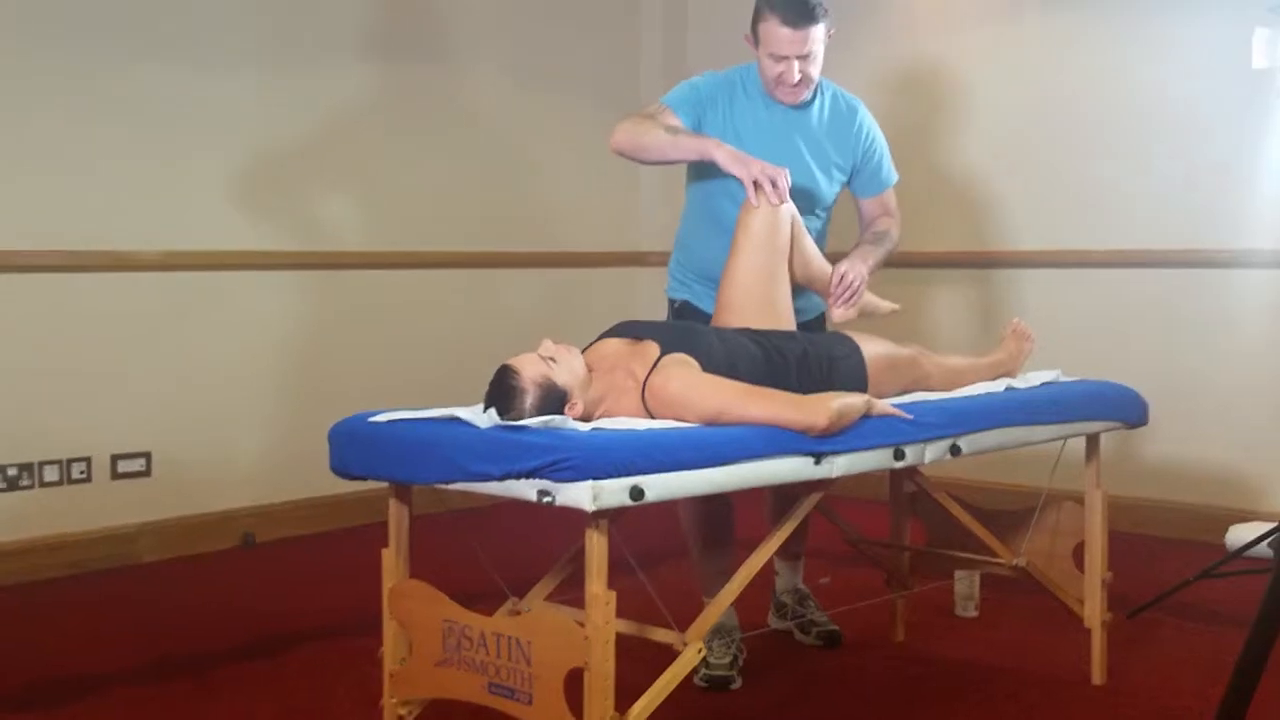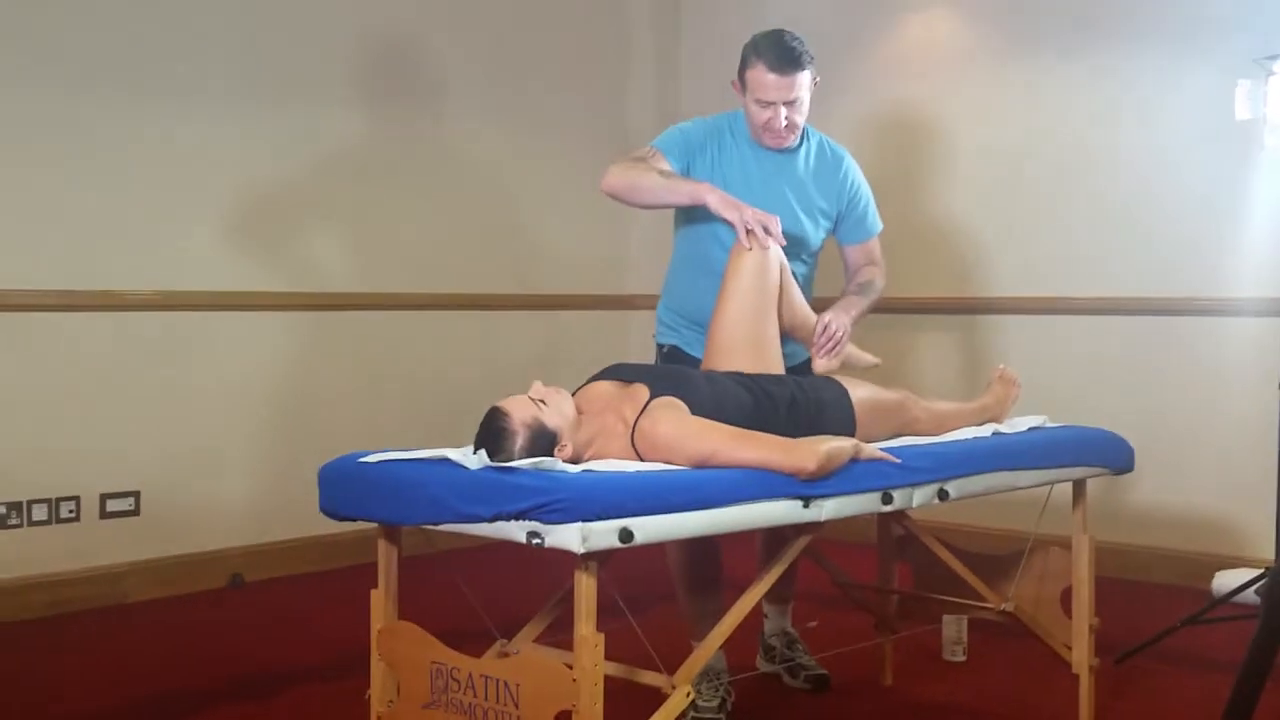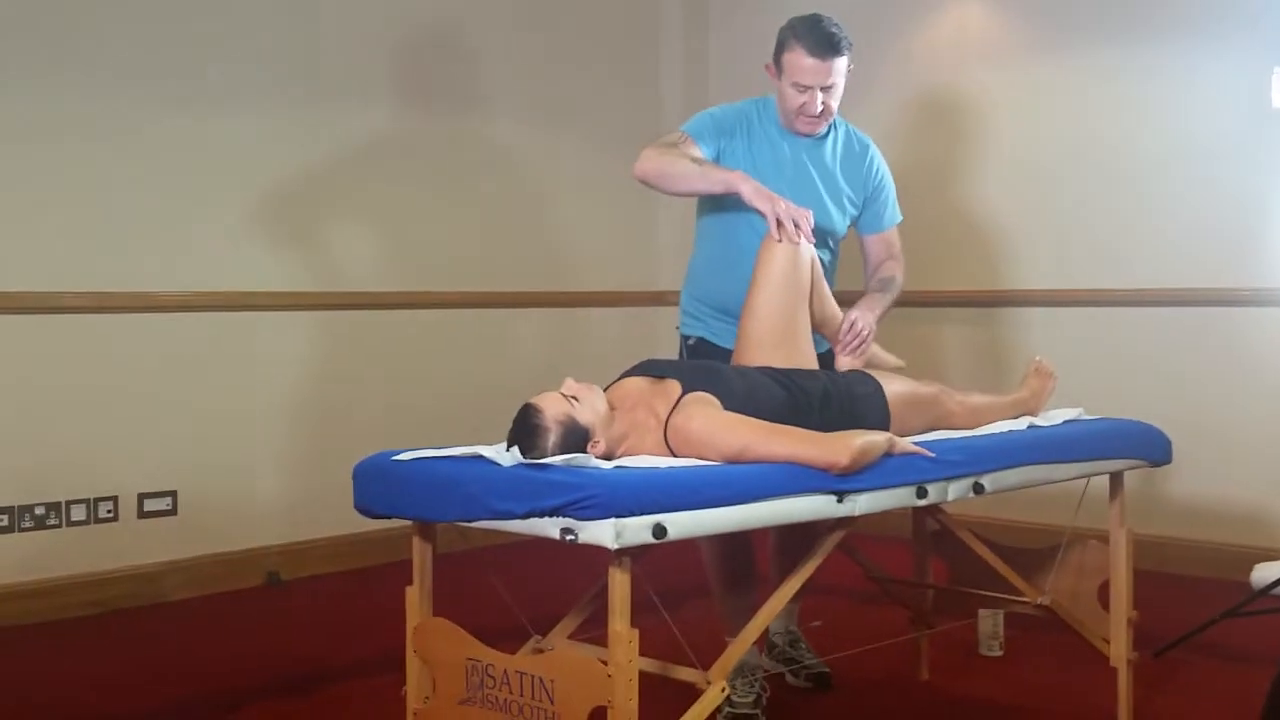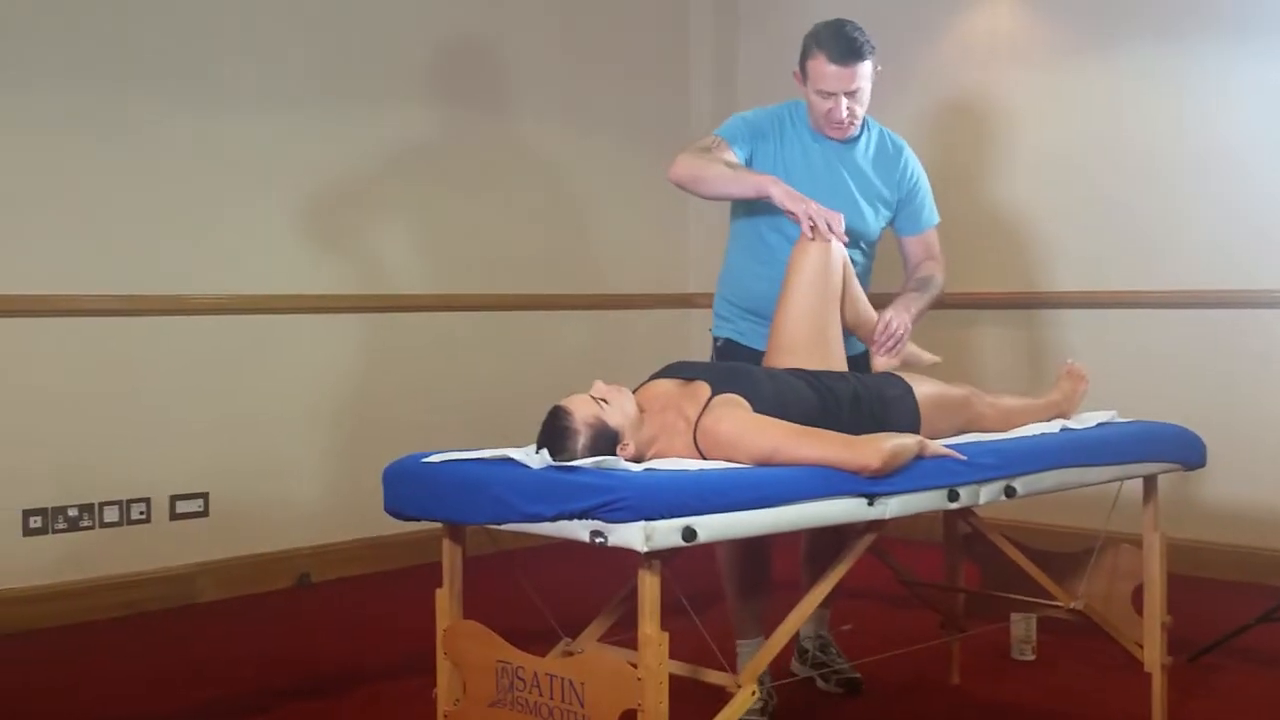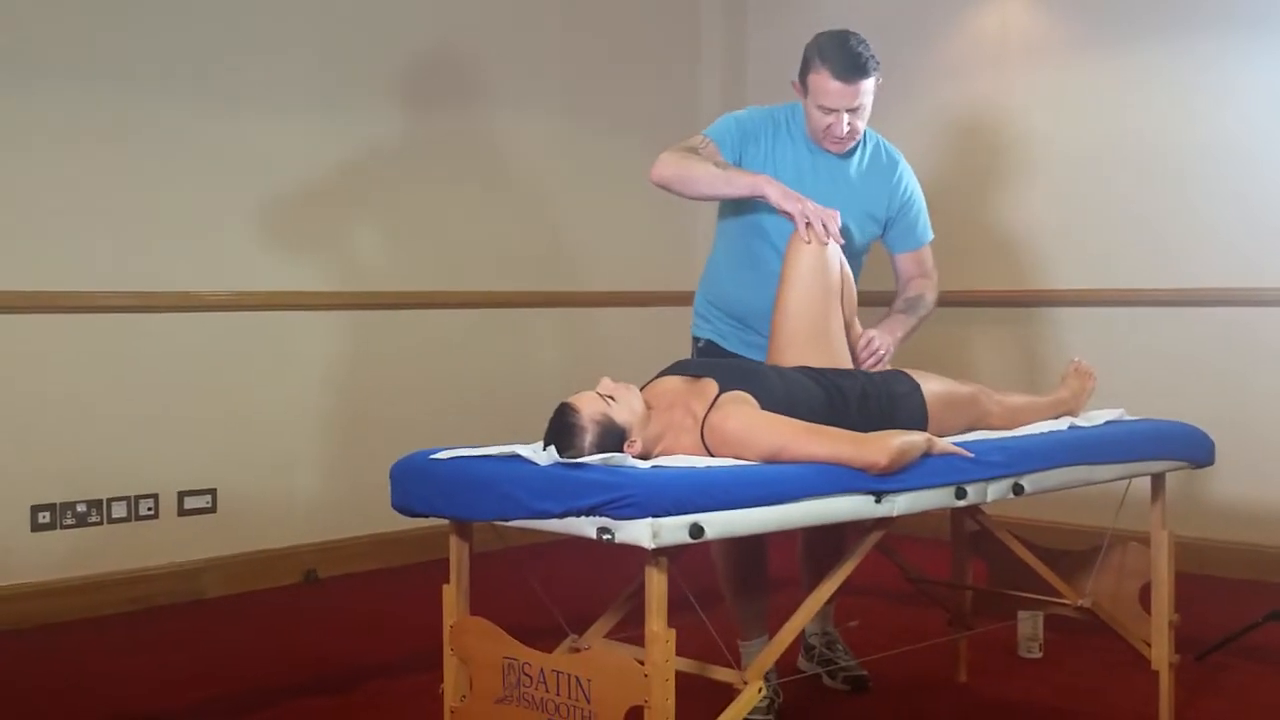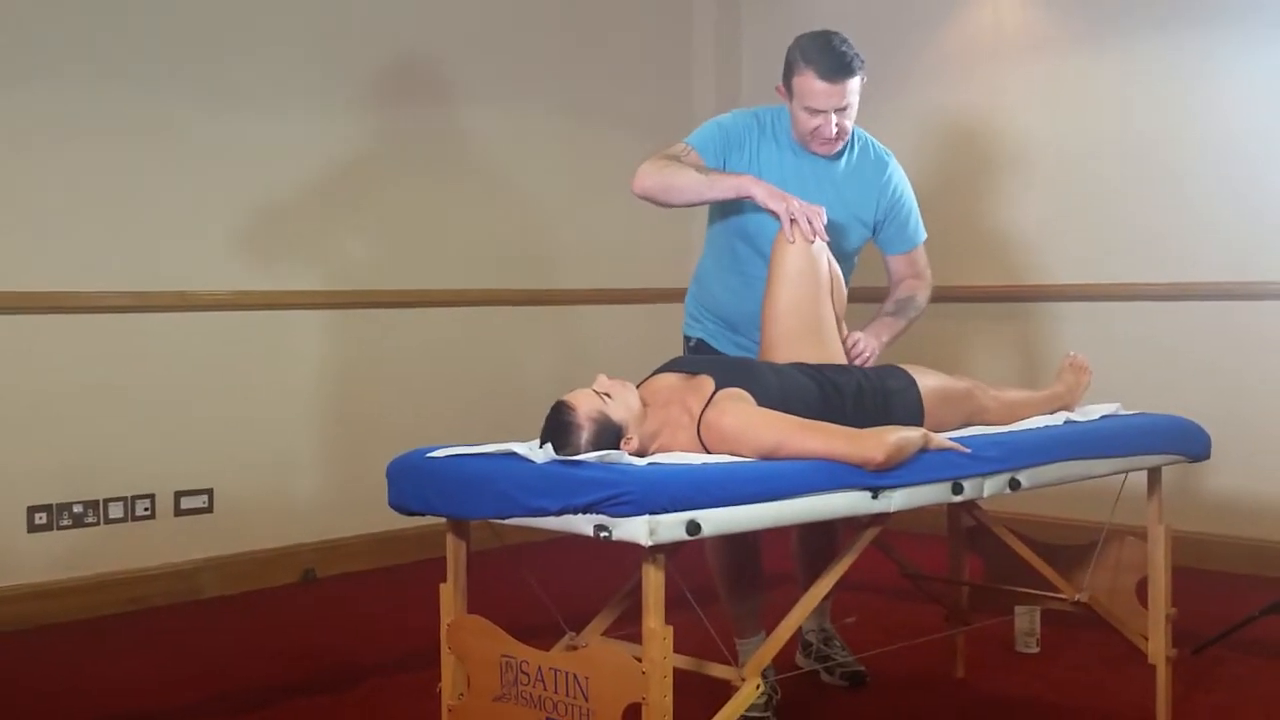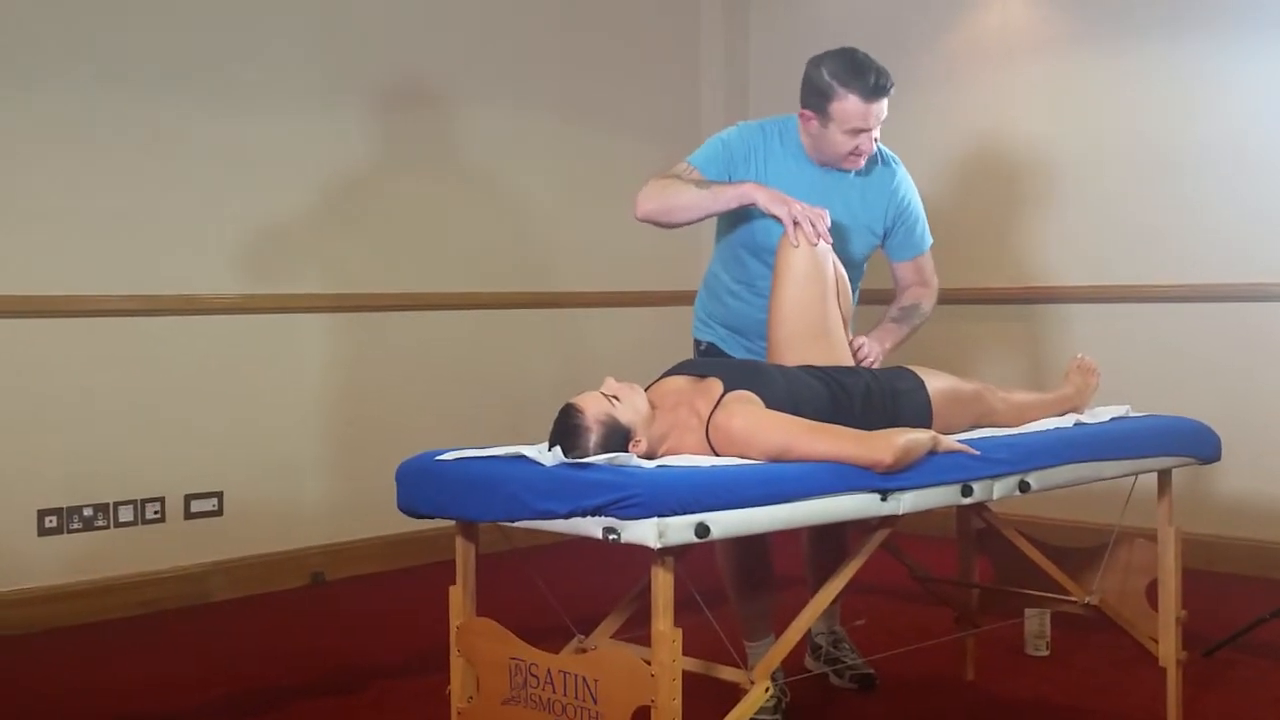
dt=0.5s
person 1, frame 1
left shoulder: (851, 120)
right shoulder: (712, 94)
left elbow: (884, 218)
right elbow: (626, 137)
left wrist: (861, 259)
right wrist: (720, 150)
left hip: (798, 315)
right hip: (704, 309)
left ankle: (789, 588)
person 1, frame 2
left shoulder: (837, 168)
right shoulder: (700, 140)
left elbow: (870, 267)
right elbow: (616, 179)
left wrist: (844, 311)
right wrist: (713, 196)
left hip: (784, 362)
right hip: (692, 355)
left ankle: (778, 632)
person 1, frame 3
left shoulder: (862, 157)
right shoulder: (729, 125)
left elbow: (888, 260)
right elbow: (650, 165)
left wrist: (868, 308)
right wrist: (746, 185)
left hip: (809, 349)
right hip: (717, 343)
left ankle: (784, 631)
person 1, frame 4
left shoulder: (896, 159)
right shoulder: (760, 130)
left elbow: (929, 262)
right elbow: (685, 169)
left wrist: (905, 306)
right wrist: (778, 189)
left hip: (841, 354)
right hip: (748, 346)
left ankle: (815, 635)
person 1, frame 5
left shoulder: (891, 172)
right shoulder: (754, 131)
left elbow: (921, 279)
right elbow: (666, 168)
left wrist: (891, 330)
right wrist: (770, 188)
right hip: (730, 350)
person 1, frame 6
left shoulder: (880, 171)
right shoulder: (738, 134)
left elbow: (914, 280)
right elbow: (648, 179)
left wrist: (876, 334)
right wrist: (754, 187)
right hip: (722, 350)
left ankle: (817, 629)
right ankle: (750, 647)
person 1, frame 7
left shoulder: (890, 179)
right shoulder: (748, 145)
left elbow: (921, 285)
right elbow: (651, 203)
left wrist: (880, 339)
right wrist: (757, 193)
right hip: (732, 353)
left ankle: (827, 632)
right ankle: (760, 650)
person 2, frame 1
left shoulder: (593, 363)
right shoulder: (668, 388)
right elbow: (818, 414)
right wrist: (865, 403)
left hip: (741, 341)
right hip: (825, 365)
left knee: (769, 200)
right knee: (921, 362)
left ankle: (832, 285)
right ankle: (997, 363)
person 2, frame 2
left shoulder: (584, 408)
right shoulder: (657, 431)
right elbow: (807, 458)
right wrist: (854, 446)
left hip: (734, 387)
right hip: (807, 409)
left knee: (759, 247)
right knee: (910, 407)
left ankle: (818, 338)
right ankle: (986, 408)
person 2, frame 3
left shoulder: (616, 401)
right shoulder: (690, 427)
right elbow: (840, 452)
right wrist: (887, 441)
left hip: (763, 377)
right hip: (840, 404)
left knee: (787, 238)
right knee: (942, 399)
left ankle: (845, 339)
right ankle: (1020, 401)
person 2, frame 4
left shoulder: (642, 406)
right shoulder: (719, 429)
right elbow: (870, 456)
right wrist: (919, 443)
left hip: (794, 386)
right hip: (874, 407)
left knee: (820, 243)
right knee: (974, 403)
right ankle: (1052, 405)
person 2, frame 5
left shoulder: (649, 404)
right shoulder: (727, 426)
right elbow: (878, 452)
right wrist: (927, 441)
left hip: (801, 381)
right hip: (874, 404)
left knee: (814, 239)
right knee: (982, 402)
right ankle: (1062, 403)
person 2, frame 6
left shoulder: (645, 403)
right shoulder: (723, 423)
right elbow: (875, 448)
right wrist: (924, 436)
left hip: (796, 379)
right hip: (872, 400)
left knee: (800, 236)
right knee: (978, 397)
right ankle: (1057, 395)
person 2, frame 7
left shoulder: (654, 404)
right shoulder: (733, 425)
right elbow: (884, 450)
right wrist: (932, 439)
left hip: (804, 377)
right hip: (885, 401)
left knee: (806, 236)
right knee: (987, 398)
right ankle: (1066, 398)
